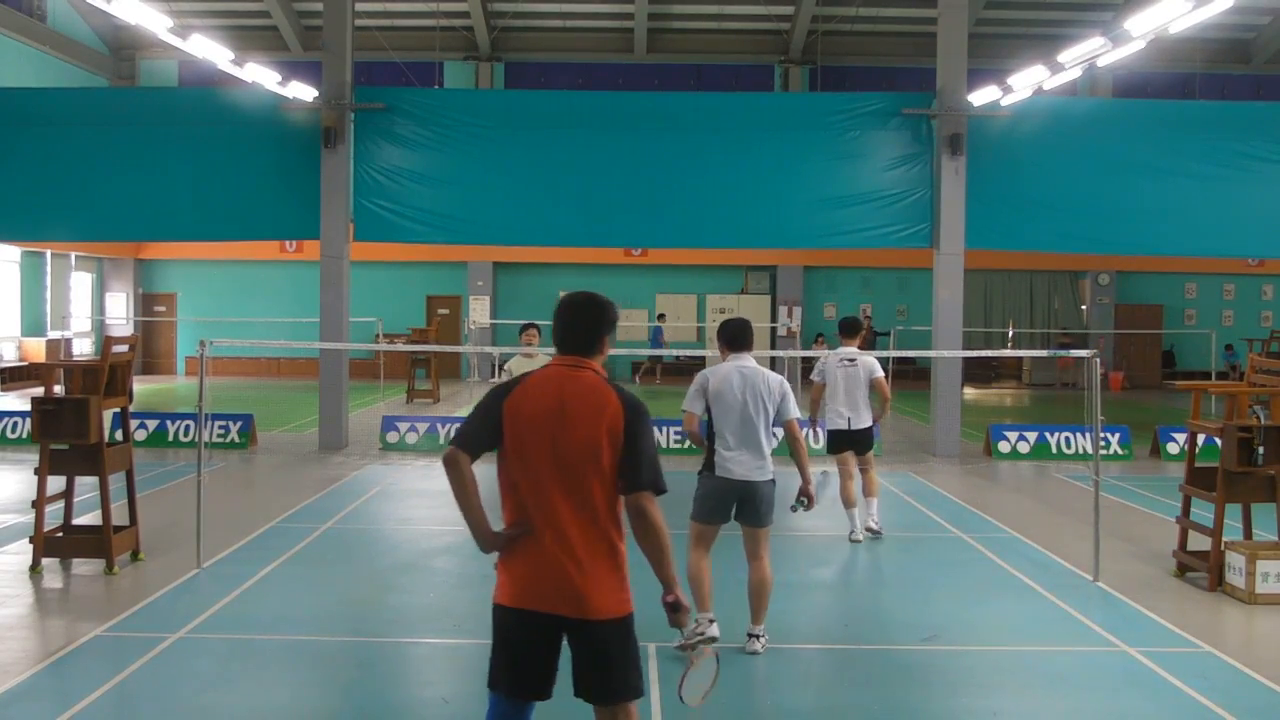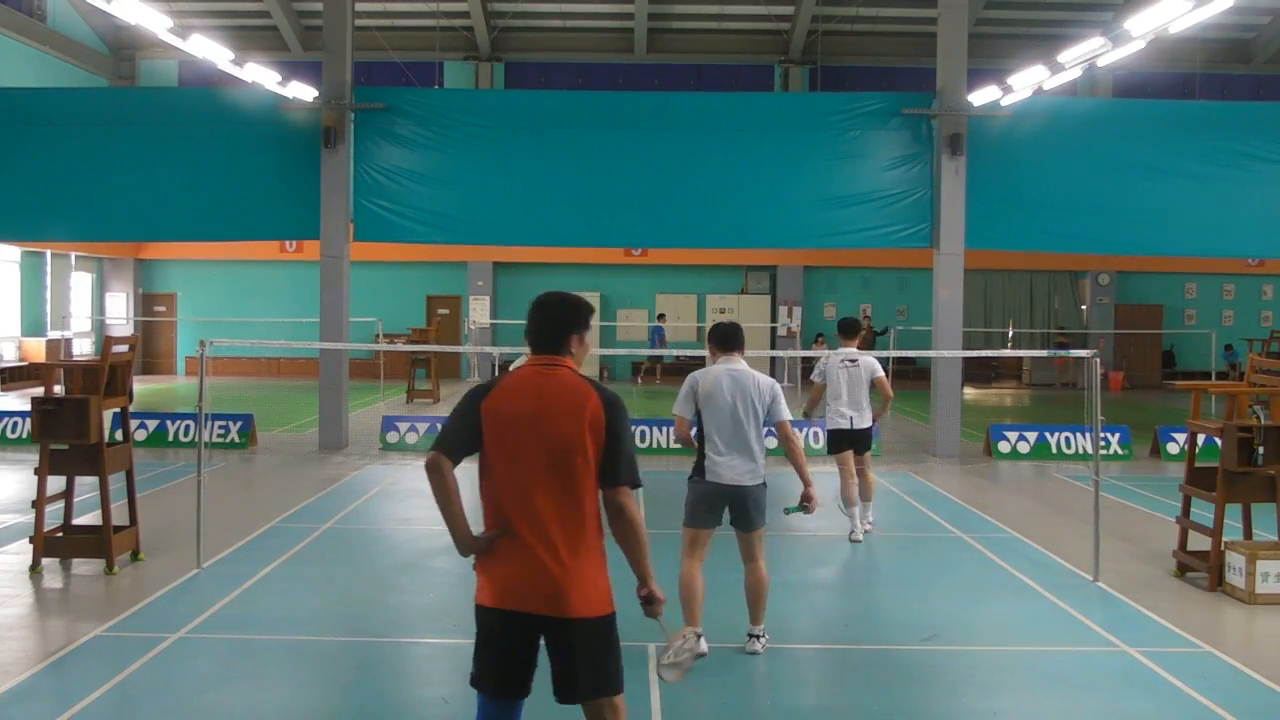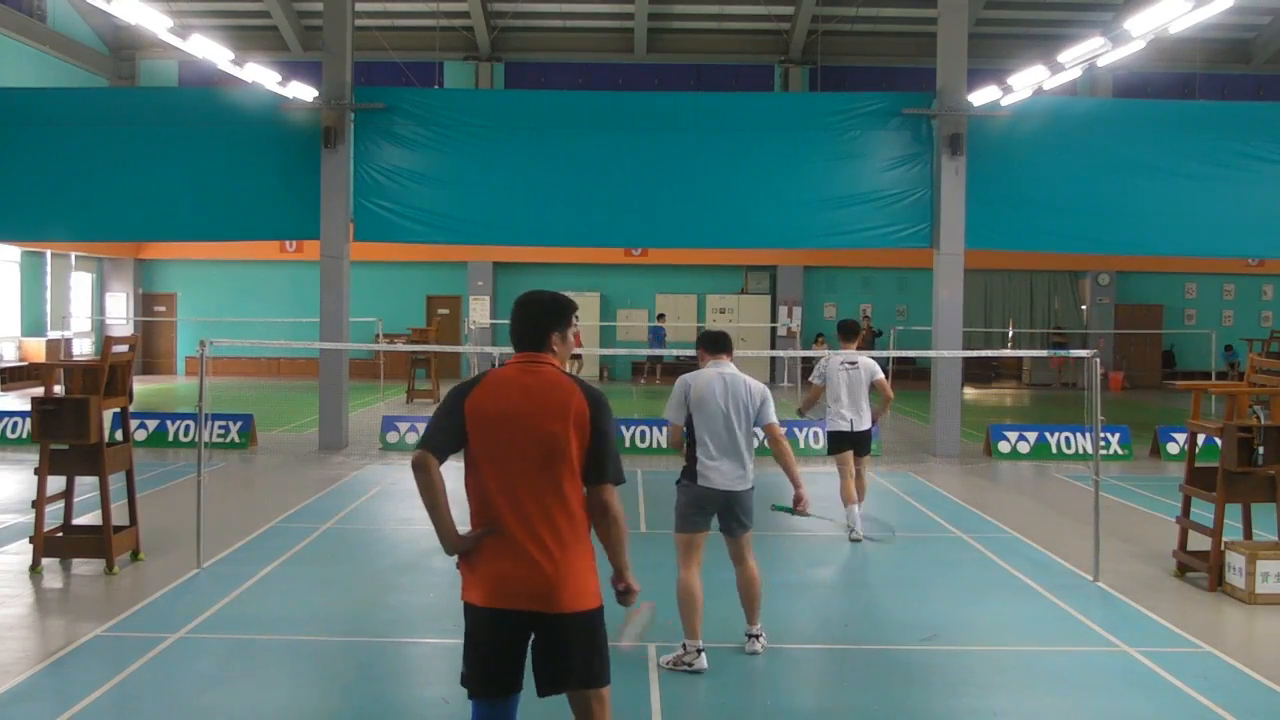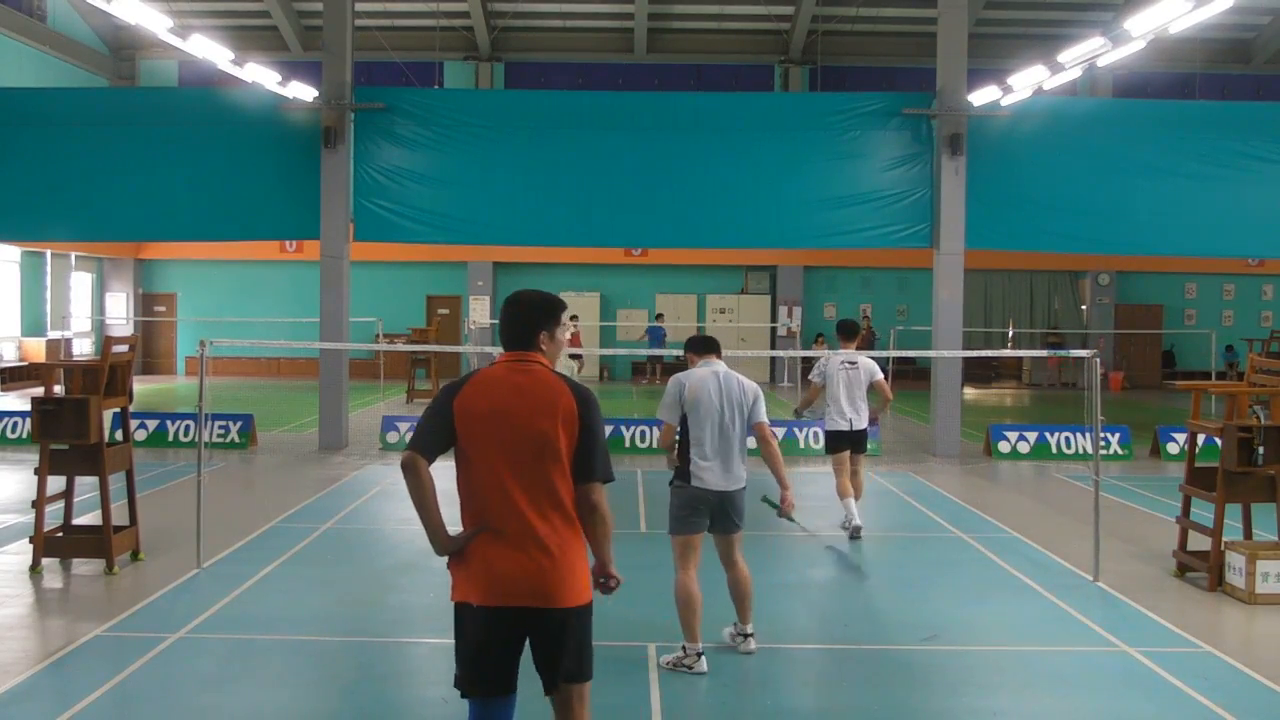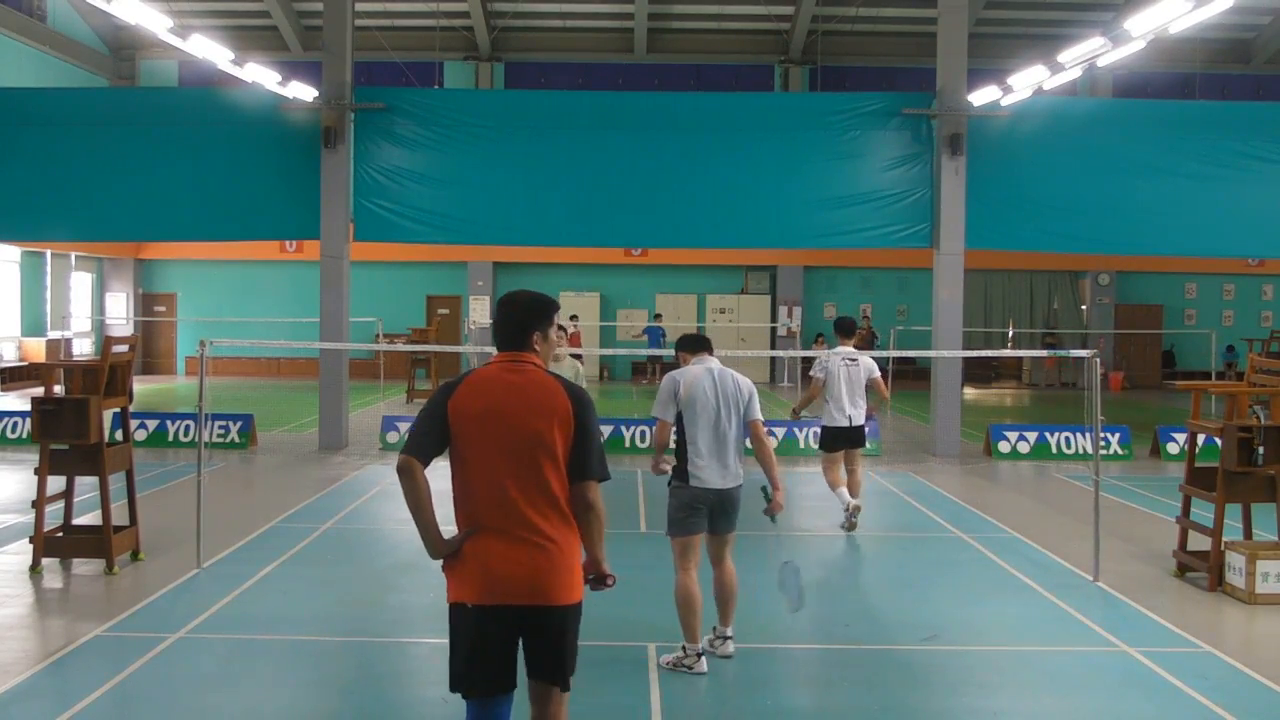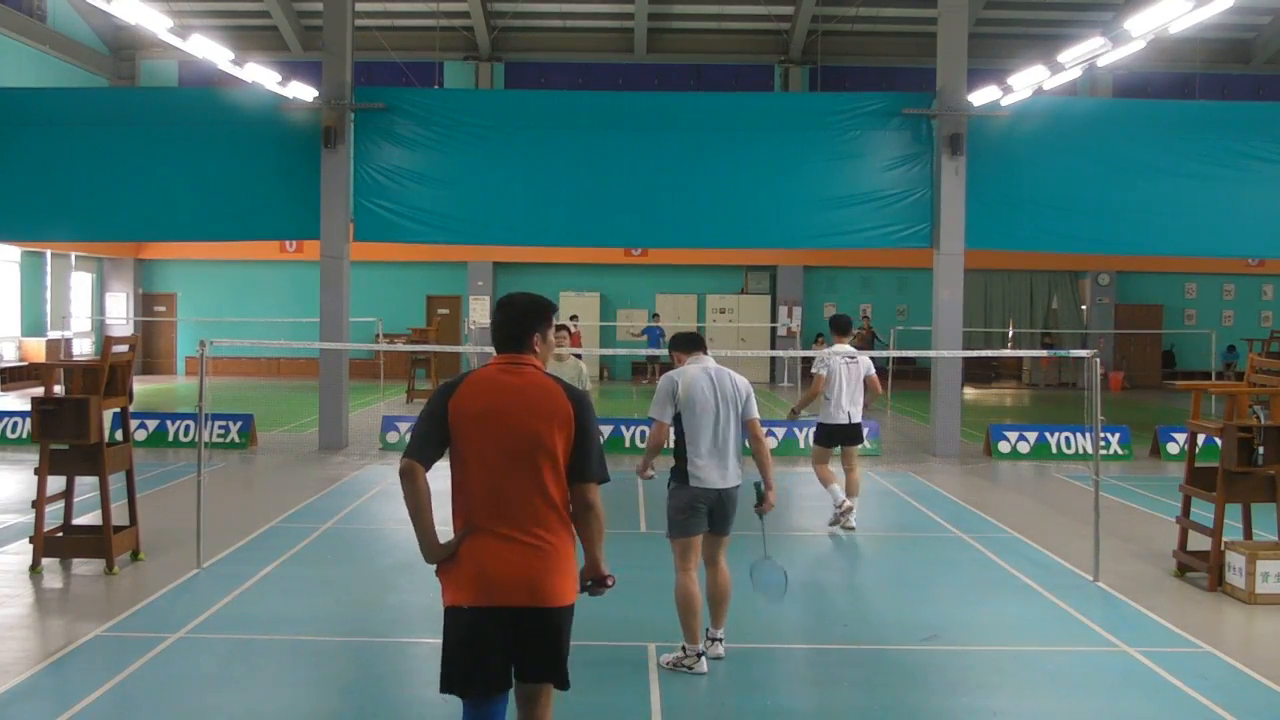
dt=0.1s
person 1, frame 1
left shoulder: (511, 395)
right shoulder: (625, 408)
left elbow: (455, 457)
right elbow: (641, 508)
left wrist: (483, 531)
right wrist: (671, 589)
left hip: (523, 586)
right hip: (598, 590)
person 1, frame 2
left shoulder: (487, 396)
right shoulder: (602, 403)
left elbow: (436, 463)
right elbow: (619, 504)
left wrist: (463, 537)
right wrist: (646, 579)
left hip: (505, 585)
right hip: (580, 588)
person 1, frame 3
left shoulder: (471, 394)
right shoulder: (586, 400)
left elbow: (423, 461)
right elbow: (603, 500)
left wrist: (450, 537)
right wrist: (623, 572)
left hip: (493, 583)
right hip: (568, 585)
person 1, frame 4
left shoulder: (461, 393)
right shoulder: (576, 398)
left elbow: (413, 462)
right elbow: (592, 498)
left wrist: (440, 537)
right wrist: (605, 562)
left hip: (486, 580)
right hip: (560, 581)
person 1, frame 5
left shoulder: (456, 394)
right shoulder: (571, 398)
left elbow: (408, 465)
right elbow: (587, 496)
left wrist: (434, 541)
right wrist: (596, 559)
left hip: (481, 579)
right hip: (553, 579)
person 1, frame 6
left shoulder: (454, 394)
right shoulder: (570, 401)
left elbow: (411, 470)
right elbow: (586, 498)
left wrist: (430, 544)
right wrist: (595, 562)
left hip: (476, 577)
right hip: (548, 580)
person 2, frame 1
left shoulder: (707, 377)
right shoulder: (776, 382)
left elbow: (690, 428)
right elbow: (794, 436)
right wrist: (807, 480)
left hip: (718, 475)
right hip: (760, 478)
left knee: (698, 548)
right knee: (758, 557)
left ankle: (704, 622)
right ankle: (756, 633)
person 2, frame 2
left shoulder: (697, 379)
right shoulder: (766, 384)
left elbow: (681, 433)
right elbow: (788, 437)
right wrist: (807, 483)
left hip: (708, 480)
right hip: (751, 481)
left knee: (691, 558)
right knee: (754, 559)
left ankle: (692, 637)
right ankle: (756, 634)
person 2, frame 3
left shoulder: (688, 383)
right shoulder: (756, 388)
left elbow: (674, 438)
right elbow: (777, 440)
right wrist: (798, 485)
left hip: (698, 483)
right hip: (740, 485)
left knee: (689, 566)
right knee: (744, 560)
left ankle: (693, 649)
right ankle: (754, 633)
person 2, frame 4
left shoulder: (681, 382)
right shoulder: (748, 386)
left elbow: (666, 439)
right elbow: (766, 440)
left wrist: (675, 457)
right wrist: (785, 488)
left hip: (692, 484)
right hip: (732, 485)
left knee: (686, 567)
right knee: (733, 559)
left ankle: (693, 653)
right ankle: (744, 633)
person 2, frame 5
left shoulder: (675, 379)
right shoulder: (742, 383)
left elbow: (661, 437)
right elbow: (759, 439)
left wrist: (657, 460)
right wrist: (777, 488)
left hip: (690, 484)
right hip: (730, 484)
left knee: (686, 568)
right knee: (722, 561)
left ankle: (693, 653)
right ankle: (723, 636)
person 2, frame 6
left shoulder: (673, 379)
right shoulder: (738, 381)
left elbow: (659, 436)
right elbow: (757, 437)
left wrist: (645, 463)
right wrist: (768, 486)
left hip: (690, 484)
right hip: (728, 483)
left knee: (686, 568)
right knee: (716, 562)
left ankle: (693, 653)
right ankle: (716, 637)
person 3, frame 1
left shoulder: (826, 361)
right shoulder: (869, 361)
left elbow: (815, 397)
right elbow: (886, 396)
left wrist: (812, 418)
right wrist: (879, 413)
left hip: (836, 426)
right hip: (862, 425)
left knee: (846, 477)
right knee: (868, 471)
left ankle: (856, 528)
right ankle: (871, 519)
person 3, frame 2
left shoulder: (827, 361)
right shoulder: (870, 361)
left elbow: (816, 396)
right elbow: (888, 394)
left wrist: (807, 412)
right wrist: (879, 413)
left hip: (838, 426)
right hip: (863, 425)
left knee: (847, 477)
right knee: (864, 472)
left ankle: (856, 528)
right ankle: (866, 520)
person 3, frame 3
left shoulder: (826, 363)
right shoulder: (869, 364)
left elbow: (813, 397)
right elbow: (888, 395)
left wrist: (802, 410)
right wrist: (879, 413)
left hip: (837, 428)
right hip: (862, 427)
left knee: (847, 477)
right knee: (860, 474)
left ankle: (856, 527)
right ankle: (855, 521)
person 3, frame 4
left shoulder: (825, 362)
right shoulder: (868, 364)
left elbow: (812, 396)
right elbow: (887, 396)
left wrist: (799, 410)
right wrist: (876, 412)
left hip: (836, 427)
right hip: (860, 426)
left knee: (842, 475)
right knee: (856, 471)
left ankle: (853, 518)
right ankle: (851, 520)
person 3, frame 5
left shoulder: (826, 359)
right shoulder: (866, 361)
left elbow: (814, 393)
right elbow: (884, 394)
left wrist: (797, 410)
right wrist: (869, 409)
left hip: (833, 424)
right hip: (857, 423)
left knee: (831, 470)
right knee: (853, 470)
left ankle: (848, 504)
right ankle: (850, 511)
person 3, frame 6
left shoulder: (826, 357)
right shoulder: (863, 359)
left elbow: (816, 390)
right elbow: (876, 390)
left wrist: (796, 410)
left hip: (830, 421)
right hip: (854, 420)
left knee: (819, 464)
right knee: (851, 468)
left ankle: (841, 501)
right ankle: (850, 517)
